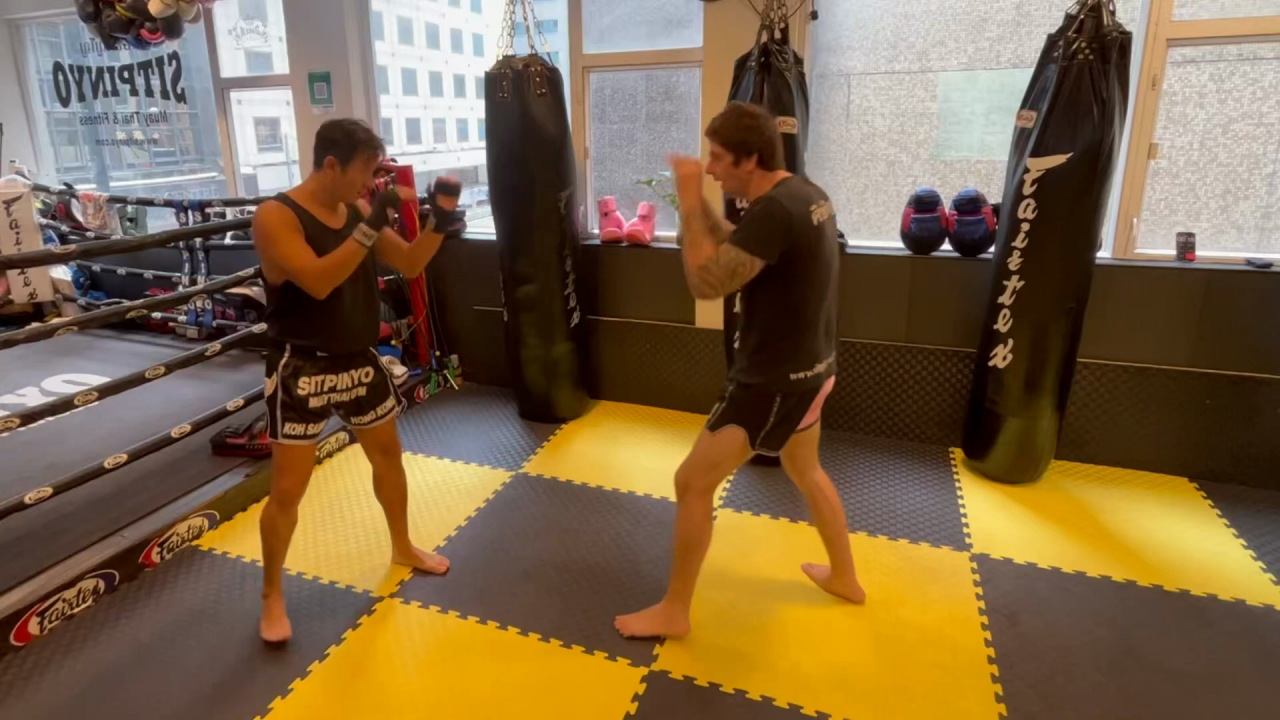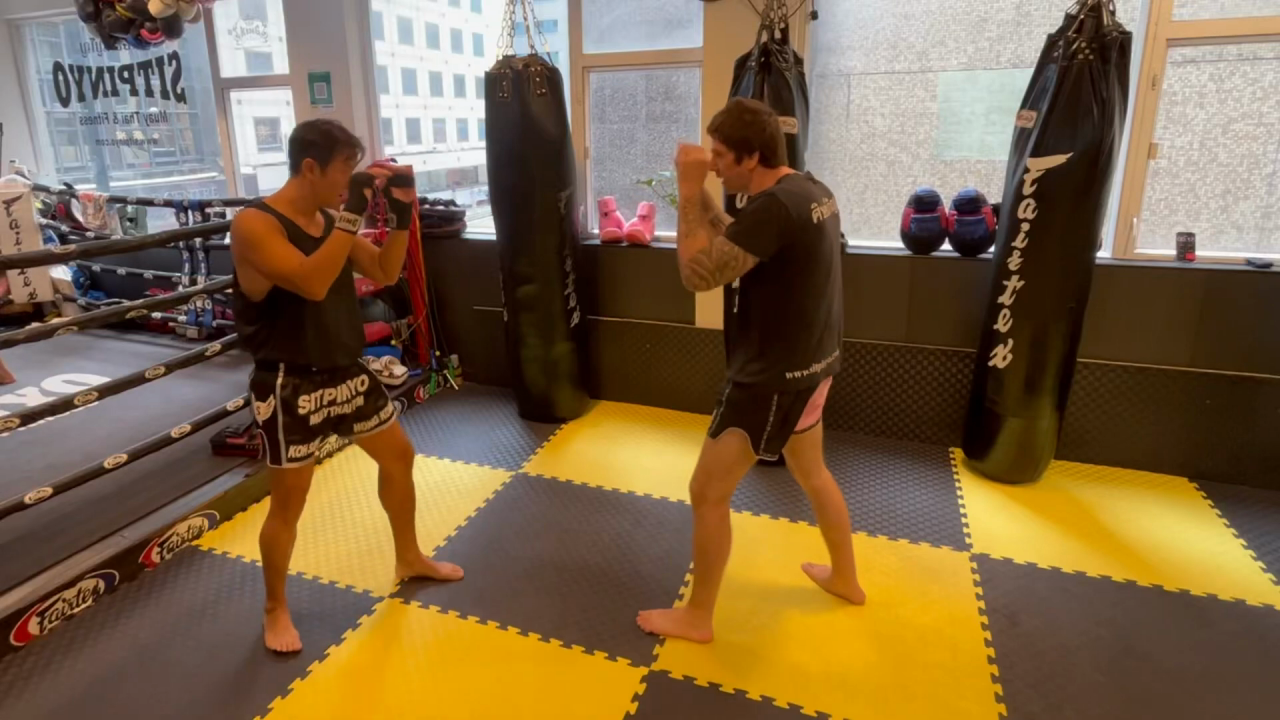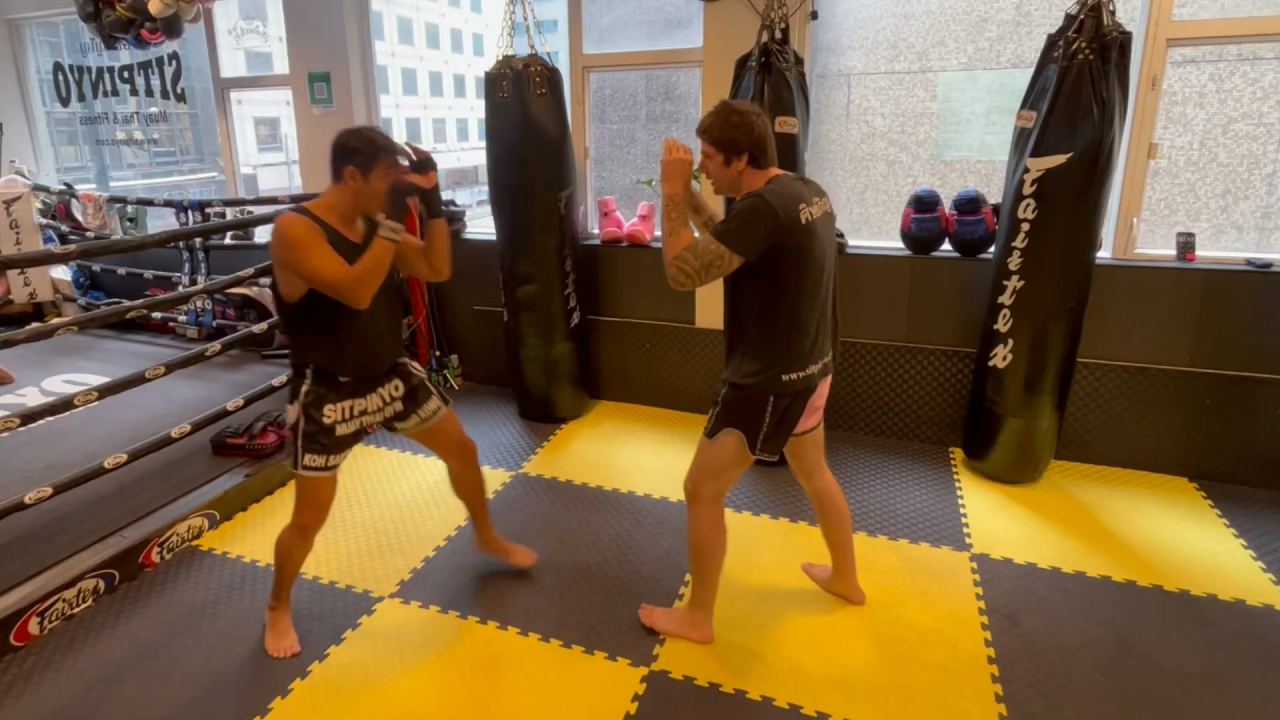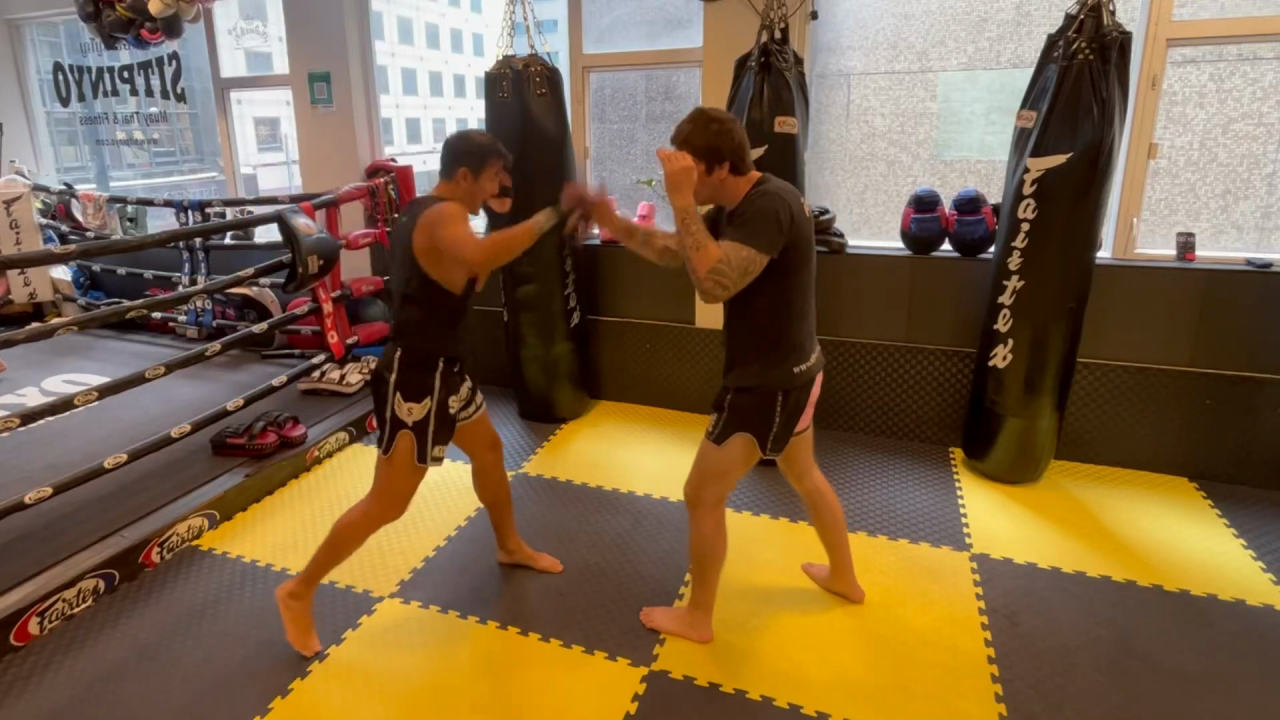
dt=0.4s
person 1, frame 1
left shoulder: (774, 210)
right shoulder: (807, 195)
left elbow: (708, 280)
right elbow: (737, 253)
left wrist: (689, 204)
right wrist: (698, 208)
left hip: (773, 379)
right hip: (811, 368)
left knee: (692, 483)
right knee: (807, 471)
left ankle: (673, 611)
right ankle: (844, 577)
person 1, frame 2
left shoulder: (774, 205)
right shoulder: (812, 191)
left elbow: (700, 273)
right elbow: (734, 246)
left wrist: (687, 195)
right wrist: (700, 195)
left hip: (770, 379)
right hip: (808, 369)
left knee: (708, 493)
right knee: (812, 473)
left ankle: (697, 617)
right ankle: (845, 578)
person 1, frame 3
left shoulder: (763, 206)
right shoulder: (808, 192)
left elbow: (684, 271)
right elbow: (725, 243)
left wrist: (672, 192)
right wrist: (689, 193)
left hip: (766, 382)
right hip: (808, 370)
left knee: (702, 491)
right knee: (815, 474)
left ankle: (697, 616)
right ankle: (845, 578)
person 1, frame 4
left shoulder: (770, 205)
right shoulder: (739, 204)
left elbow: (715, 283)
right elbow: (673, 252)
left wrist: (682, 202)
right wrist: (613, 222)
left hip: (768, 382)
right hip: (792, 370)
left knee: (703, 495)
right knee: (804, 473)
left ankle: (696, 616)
right ankle: (844, 577)
person 2, frame 1
left shoulder: (357, 212)
right shoulder: (276, 216)
left elbow: (410, 264)
right elbow: (318, 282)
left wrist: (439, 219)
right wrist: (369, 226)
left hip: (359, 360)
right hip: (302, 368)
left knee: (388, 453)
right knee: (287, 489)
left ankle: (402, 547)
right ankle: (271, 594)
person 2, frame 2
left shoulder: (329, 219)
right shoulder: (253, 225)
left elbow: (385, 272)
right elbow: (312, 284)
left wrist: (401, 213)
right wrist: (352, 213)
left hip: (348, 373)
right hip: (290, 387)
left knee: (399, 458)
right knee: (287, 505)
left ankle: (409, 557)
right ankle: (276, 609)
person 2, frame 3
left shoulder: (373, 224)
right shoulder: (295, 229)
left elbow: (438, 269)
right elbow: (356, 292)
left wrist: (431, 201)
right wrist: (394, 219)
left hip: (390, 374)
right hip: (328, 393)
left knee: (461, 449)
right knee: (309, 516)
left ankle: (489, 537)
right ankle: (279, 608)
person 2, frame 4
left shoulder: (428, 215)
right shoulder: (443, 215)
left elbow: (469, 277)
right elbow: (477, 258)
left wrist: (498, 217)
right wrist: (549, 215)
left hip: (439, 369)
right hip: (420, 376)
left knee: (489, 448)
right knee: (386, 504)
left ankle: (510, 546)
right ankle: (298, 591)
